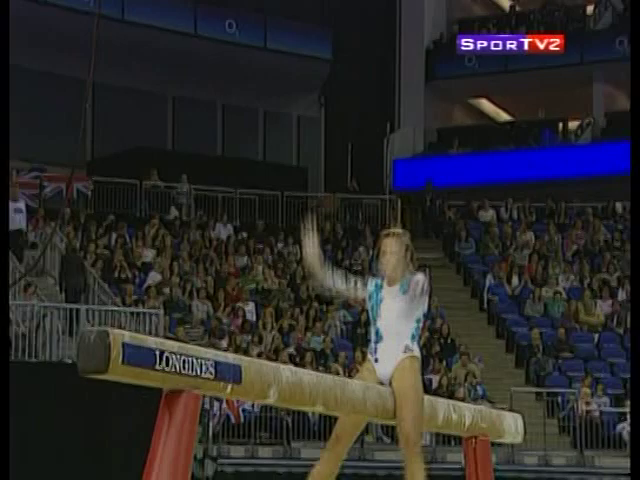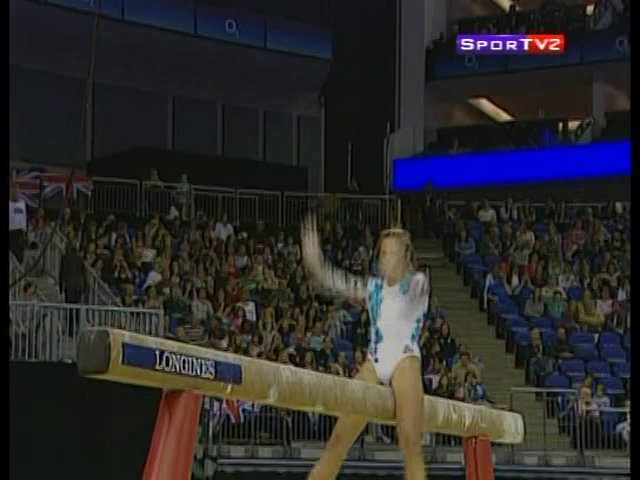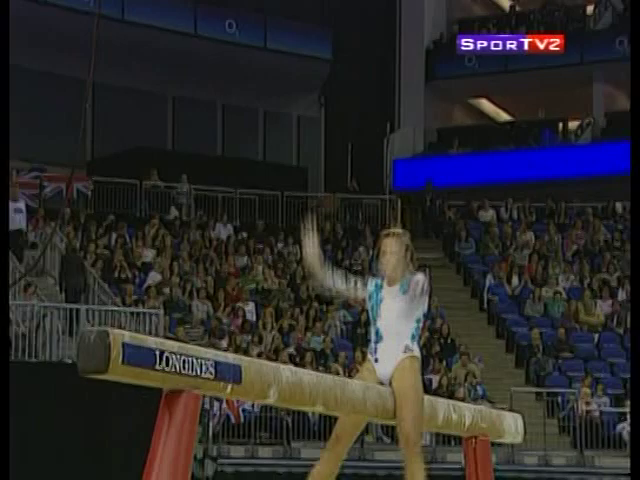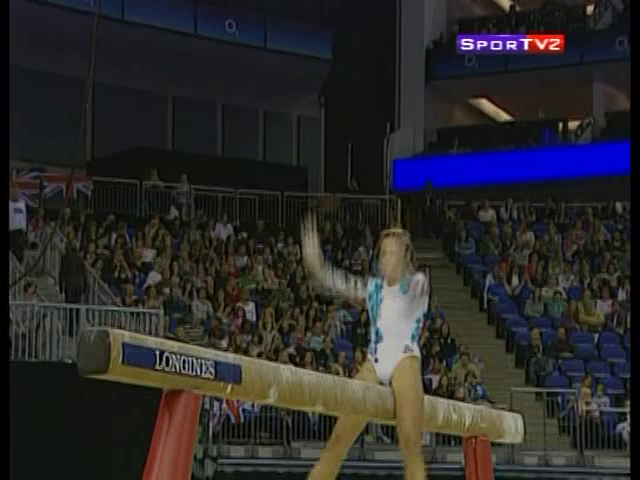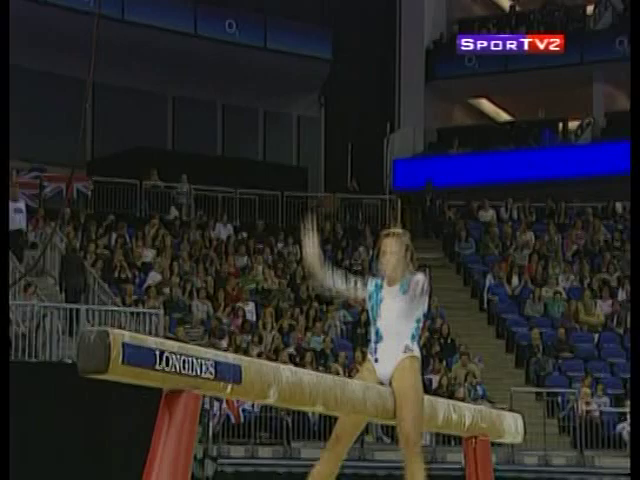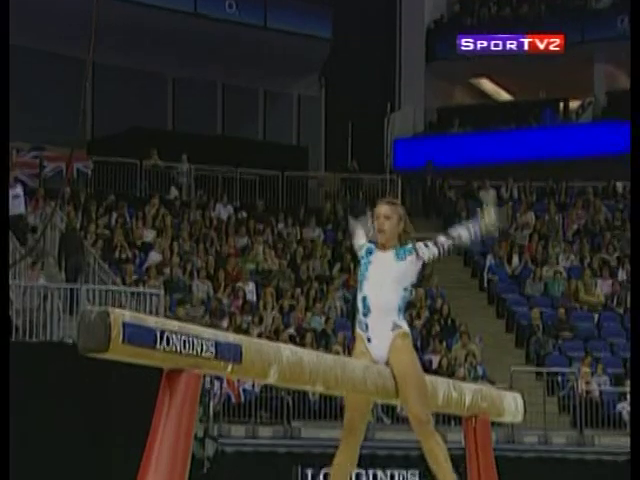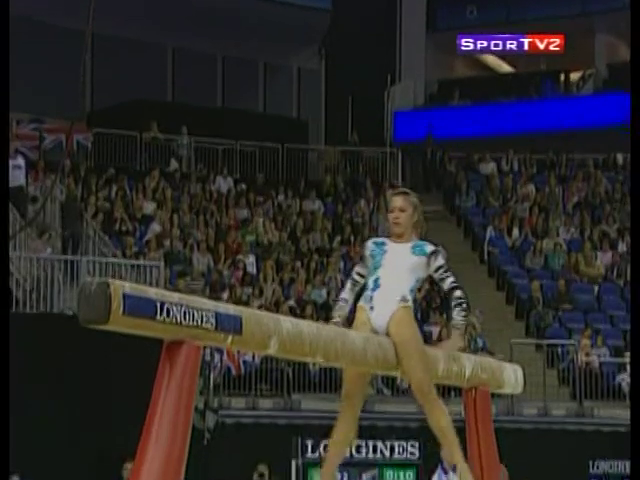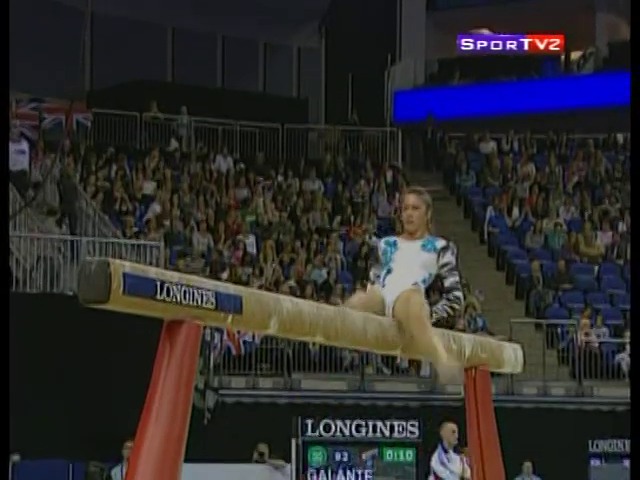
dt=0.3s
person 1, frame 1
left shoulder: (418, 283)
right shoulder: (372, 286)
left elbow: (413, 287)
right elbow: (339, 283)
left wrist: (398, 271)
right wrist: (315, 262)
left hip: (405, 361)
right hip: (373, 364)
left knee: (410, 442)
right knee: (339, 437)
person 1, frame 2
left shoulder: (417, 283)
right shoulder: (372, 286)
left elbow: (415, 286)
right elbow: (339, 282)
left wrist: (399, 270)
right wrist: (315, 262)
left hip: (405, 362)
right hip: (373, 364)
left knee: (410, 442)
right knee: (339, 437)
person 1, frame 3
left shoulder: (418, 283)
right shoulder: (372, 286)
left elbow: (416, 286)
right elbow: (340, 283)
left wrist: (397, 271)
right wrist: (315, 262)
left hip: (405, 361)
right hip: (373, 364)
left knee: (410, 442)
right knee: (339, 437)
person 1, frame 4
left shoulder: (418, 282)
right shoulder: (372, 286)
left elbow: (414, 286)
right elbow: (339, 283)
left wrist: (398, 270)
right wrist: (314, 262)
left hip: (405, 362)
right hip: (373, 364)
left knee: (411, 443)
right knee: (338, 438)
person 1, frame 5
left shoulder: (418, 282)
right shoulder: (372, 286)
left elbow: (413, 286)
right elbow: (337, 282)
left wrist: (398, 272)
right wrist: (314, 262)
left hip: (405, 362)
right hip: (374, 364)
left knee: (411, 444)
right knee: (338, 439)
person 1, frame 6
left shoulder: (412, 252)
right shoulder: (366, 251)
left elbow: (451, 238)
right wrist: (358, 227)
left hip: (396, 339)
right hip: (364, 342)
left knee: (423, 425)
right knee: (352, 431)
person 1, frame 7
left shoulder: (428, 251)
right shoulder: (374, 246)
left elbow: (455, 292)
right elbow: (352, 284)
left wrist: (457, 331)
right wrist: (336, 321)
left hip: (398, 312)
right hip: (365, 314)
left knee: (426, 395)
right knee: (350, 400)
person 1, frame 8
left shoulder: (440, 246)
right shoulder: (385, 244)
left elbow: (456, 295)
left wrist: (429, 316)
right wrist: (372, 292)
left hip: (408, 294)
right hip: (378, 294)
left knee: (413, 315)
right knee: (352, 308)
left ankle: (442, 361)
